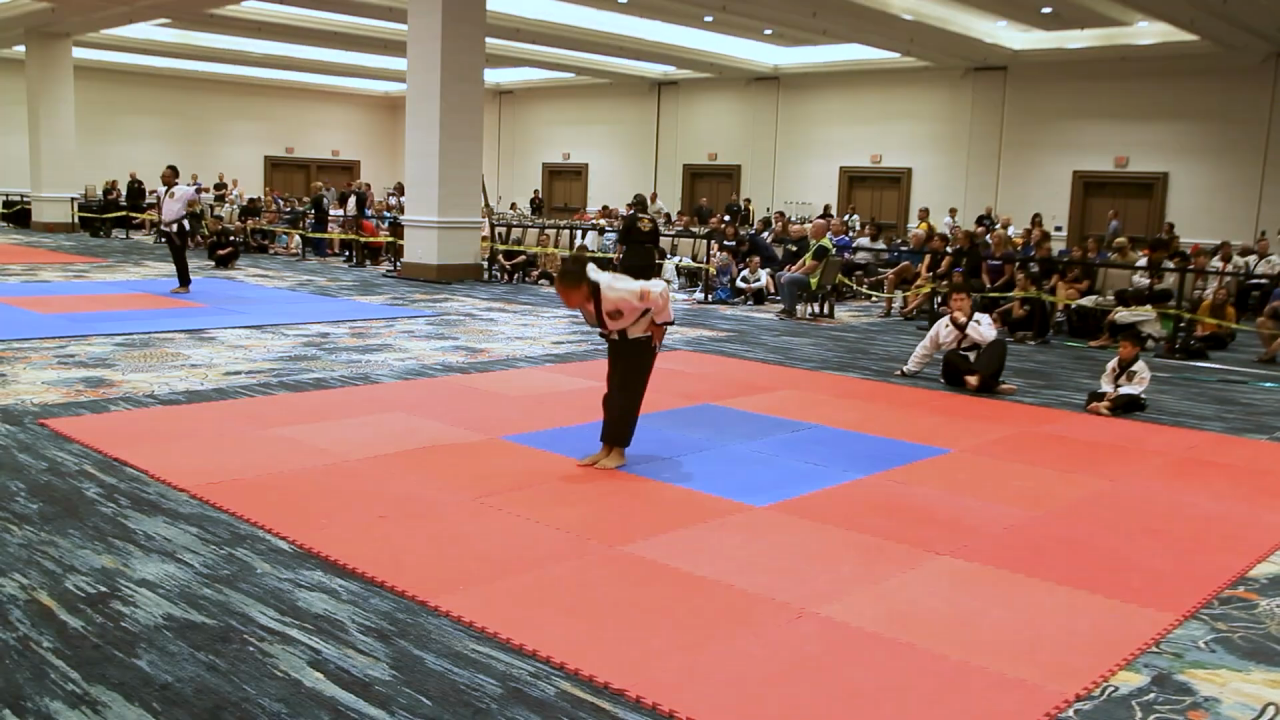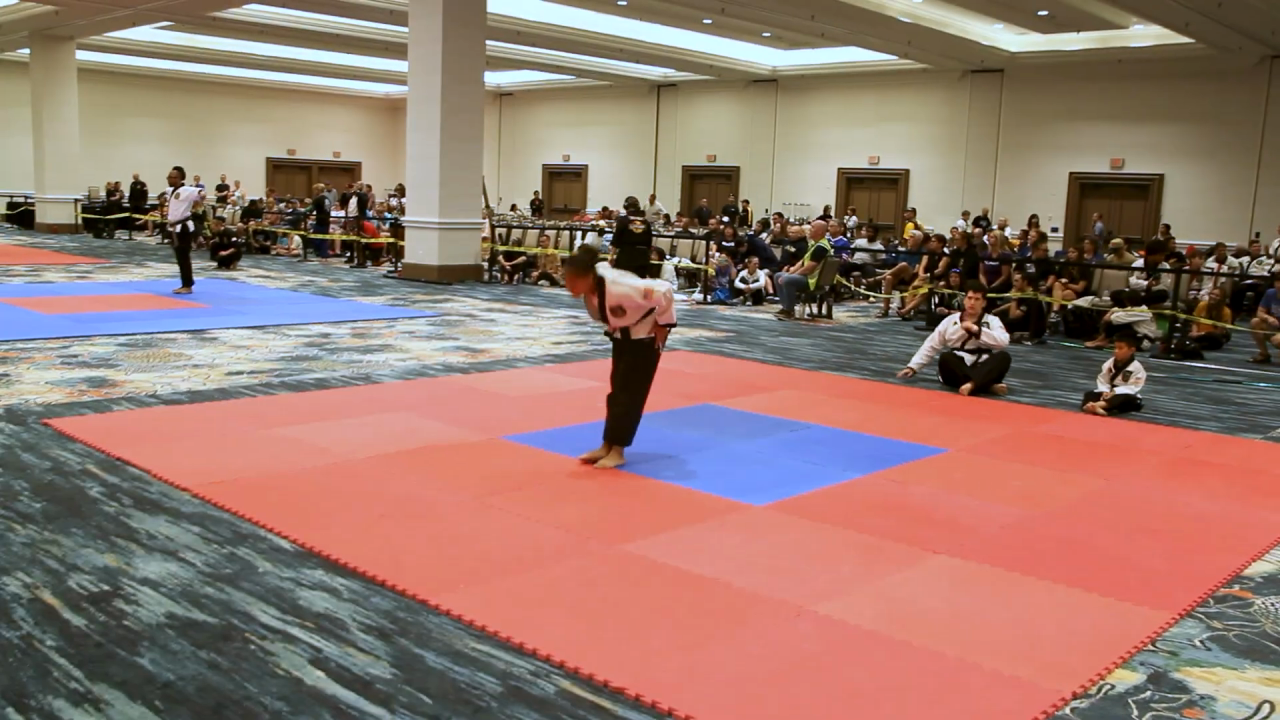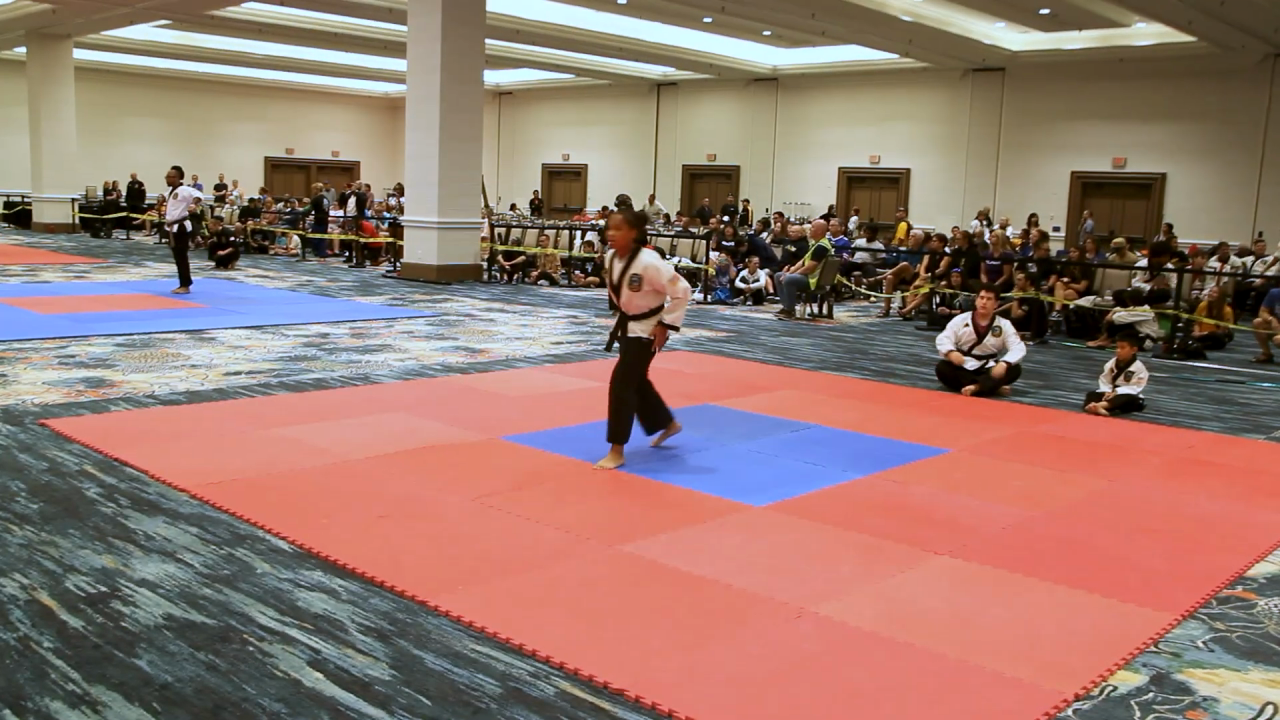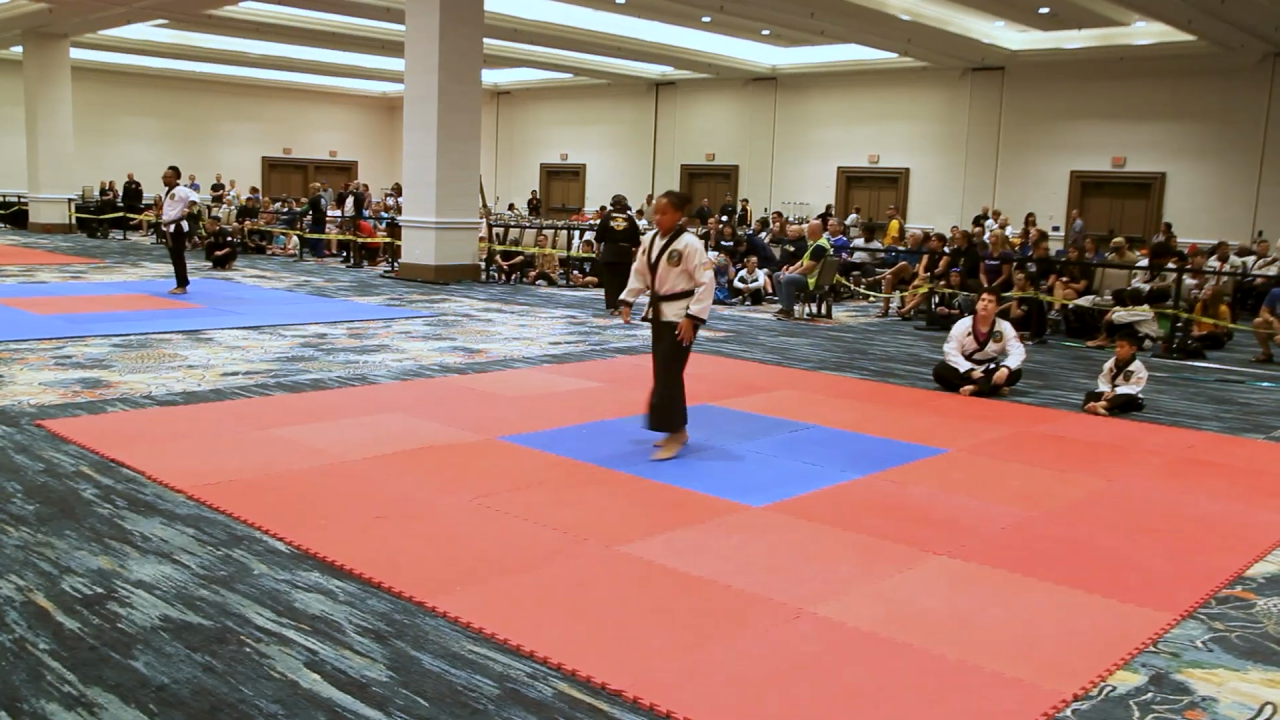
dt=0.3s
person 1, frame 1
left shoulder: (615, 292)
right shoulder: (584, 285)
left elbow: (660, 291)
left wrist: (659, 324)
left hip: (640, 332)
right hip: (617, 333)
left knee: (628, 389)
right knee: (614, 386)
left ankle: (618, 450)
right ankle: (607, 446)
person 1, frame 2
left shoulder: (620, 289)
right shoulder: (591, 284)
left elbow: (664, 292)
left wrist: (663, 323)
left hip: (645, 332)
right hip: (623, 332)
left knee: (631, 389)
right knee: (618, 387)
left ankle: (617, 449)
right ankle: (607, 445)
person 1, frame 3
left shoulder: (649, 263)
right shoulder: (611, 257)
left elbow: (682, 290)
left wrist: (666, 325)
left hip: (646, 329)
right hip: (627, 326)
left knee: (621, 384)
right knee: (635, 382)
left ankle: (616, 450)
right ankle: (668, 424)
person 1, frame 4
left shoulder: (690, 243)
right shoulder: (650, 239)
left elbow: (706, 283)
right elbow: (639, 272)
left wrist: (692, 318)
right wrist: (627, 302)
left hip: (680, 315)
right hip: (659, 312)
left knee: (667, 374)
right knee: (664, 373)
left ankle: (676, 435)
right ankle: (679, 430)
